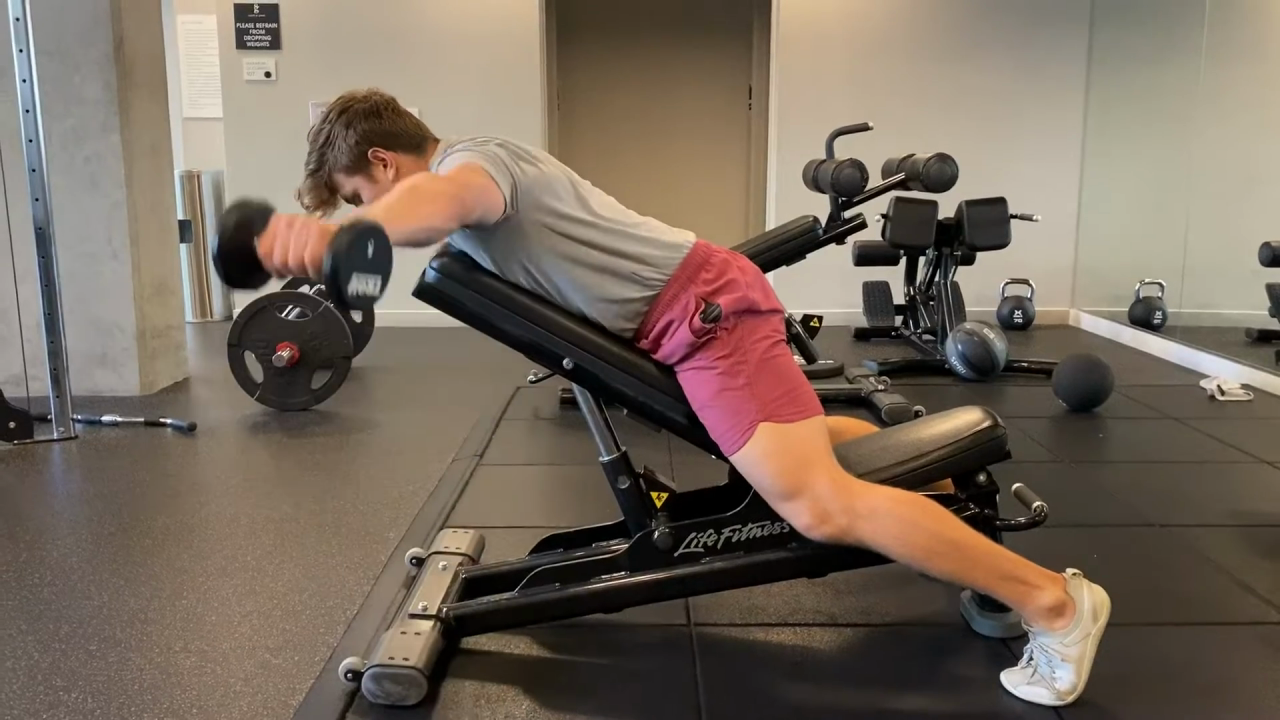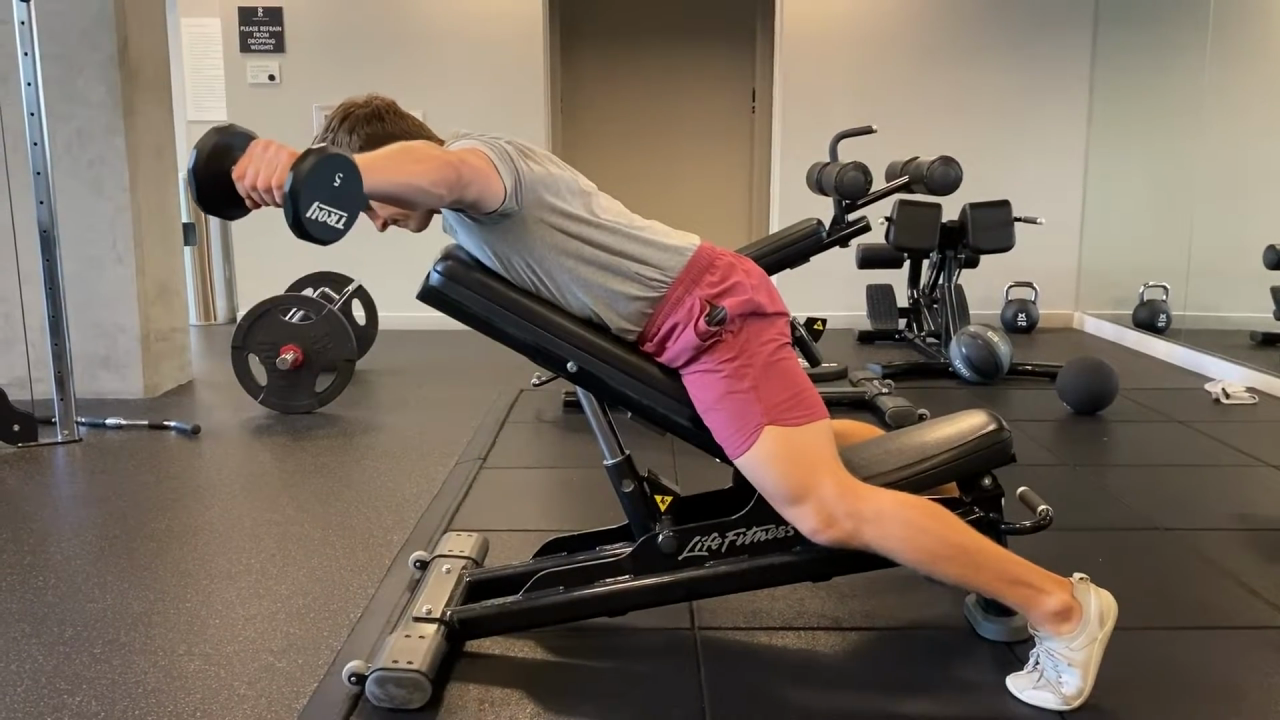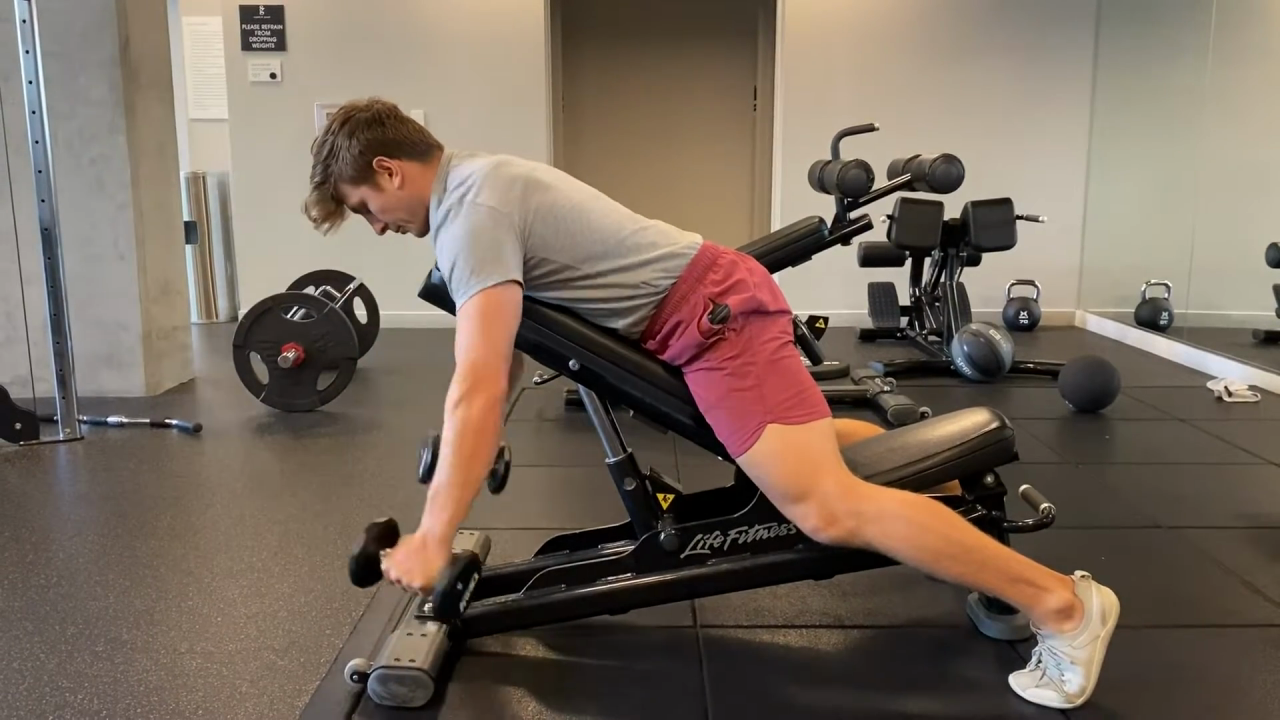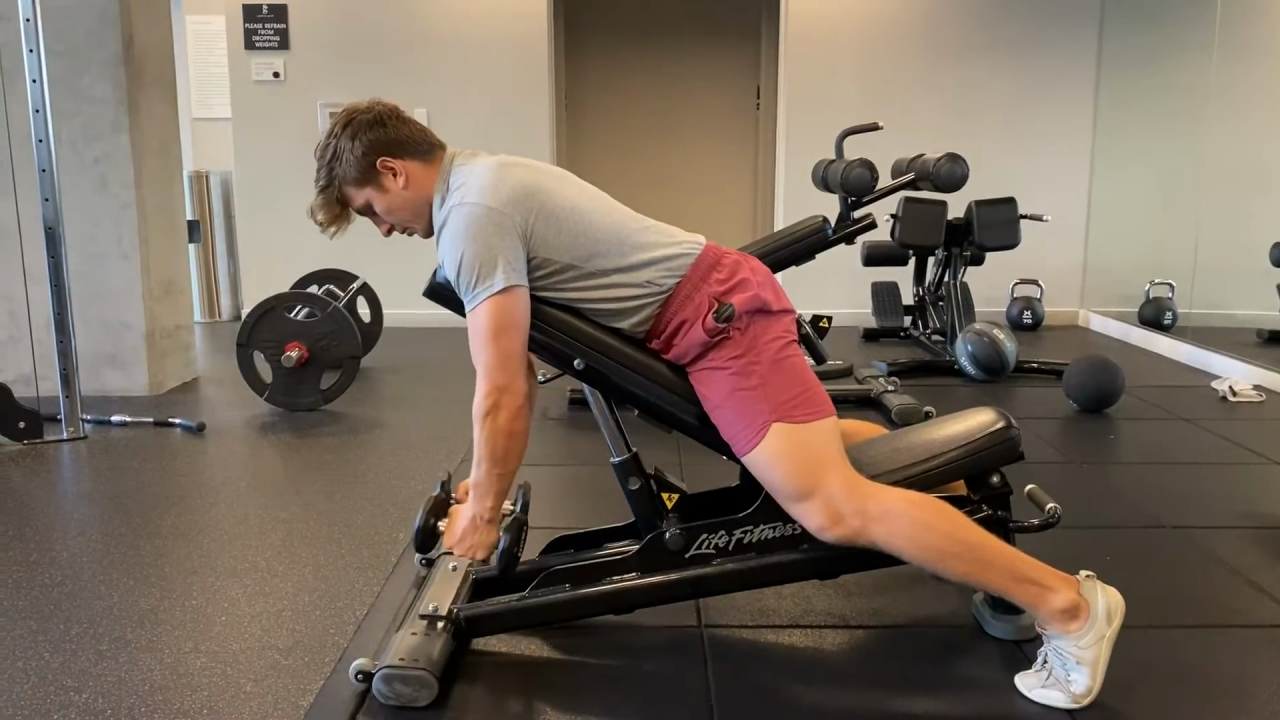
dt=1s
person 1, frame 1
left shoulder: (465, 162)
right shoulder: (468, 173)
left elbow: (439, 204)
left wrist: (334, 237)
left hip: (702, 308)
right hip: (694, 303)
left knee: (818, 505)
right knee: (804, 437)
left ankle: (1053, 600)
person 1, frame 2
left shoulder: (475, 154)
right shoulder: (473, 172)
left elbow: (433, 170)
left hip: (707, 311)
right hip: (695, 310)
left knee: (825, 510)
right knee: (807, 443)
left ankle: (1060, 605)
person 1, frame 3
left shoulder: (471, 212)
right shoulder: (479, 179)
left elbow: (476, 387)
right elbow: (500, 354)
left wrist: (432, 539)
right wrist: (475, 440)
left hip: (712, 313)
right hip: (707, 300)
left knee: (826, 509)
right knee: (808, 441)
left ankle: (1062, 604)
person 1, frame 4
left shoulder: (472, 217)
right shoulder: (484, 179)
left elbow: (502, 392)
right elbow: (518, 366)
left wrist: (484, 512)
right wrist: (489, 475)
left hip: (715, 315)
right hip: (713, 297)
left knee: (832, 508)
right knee: (813, 438)
left ankle: (1067, 603)
